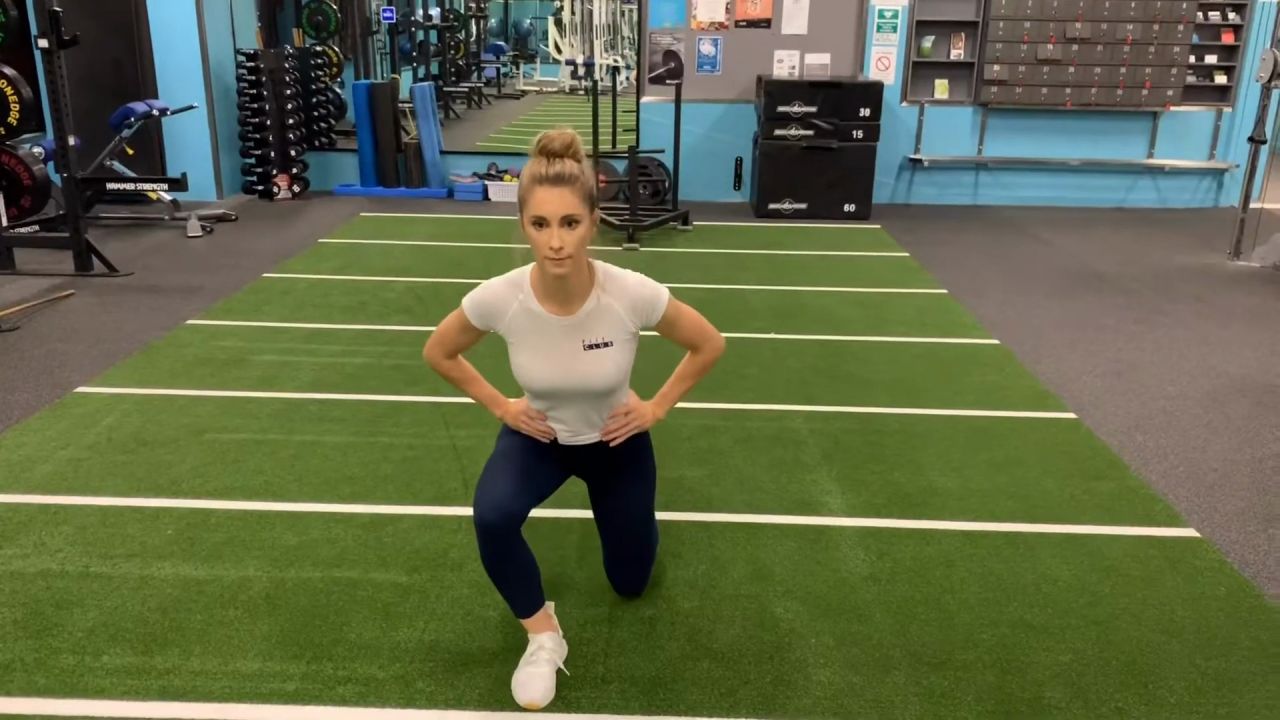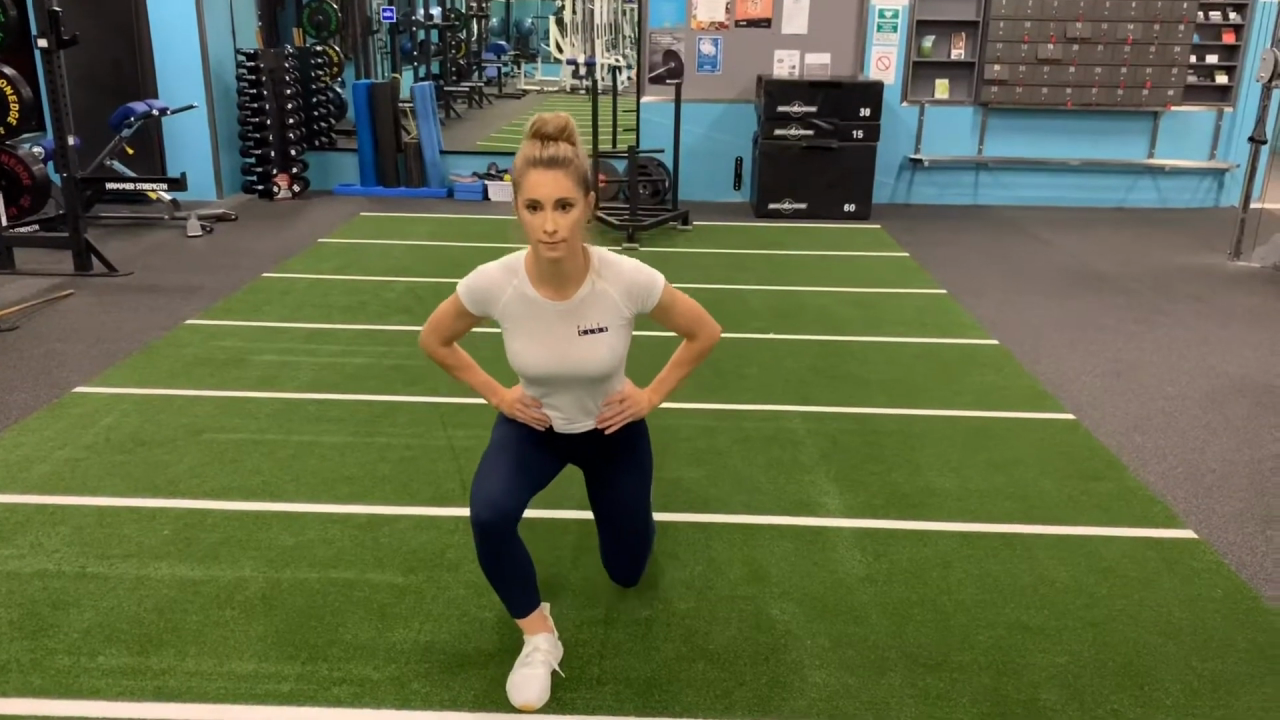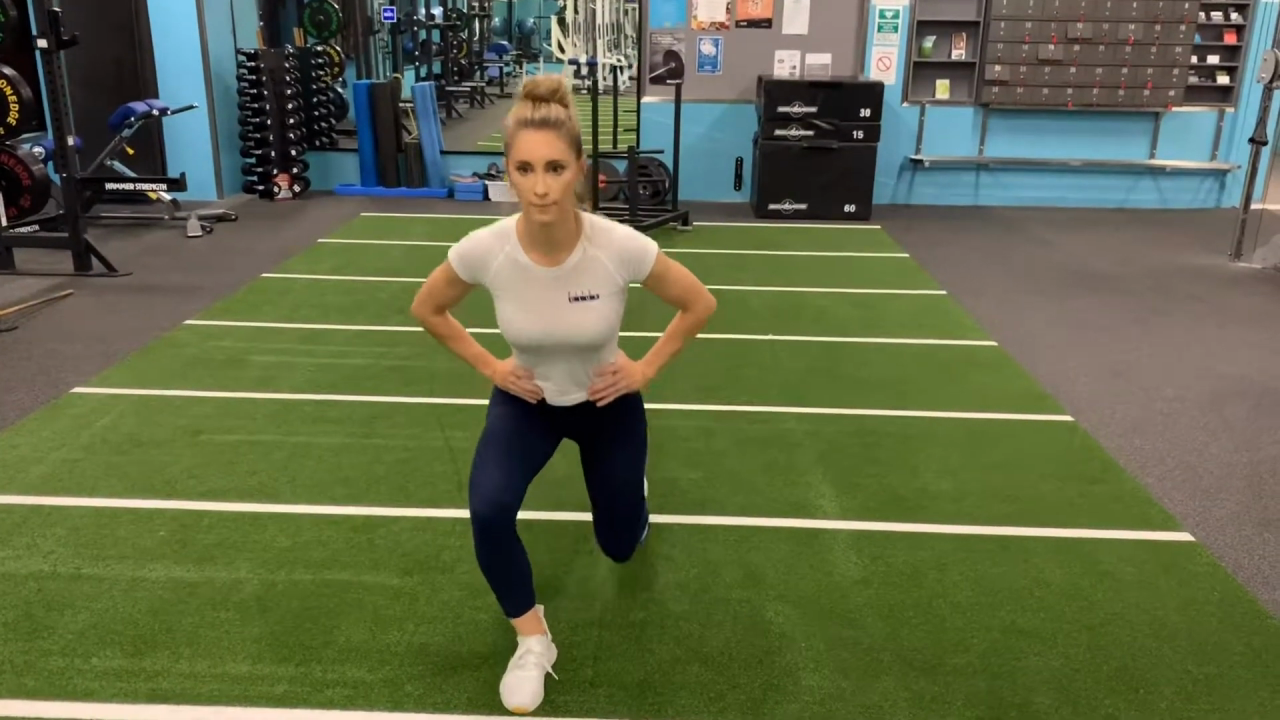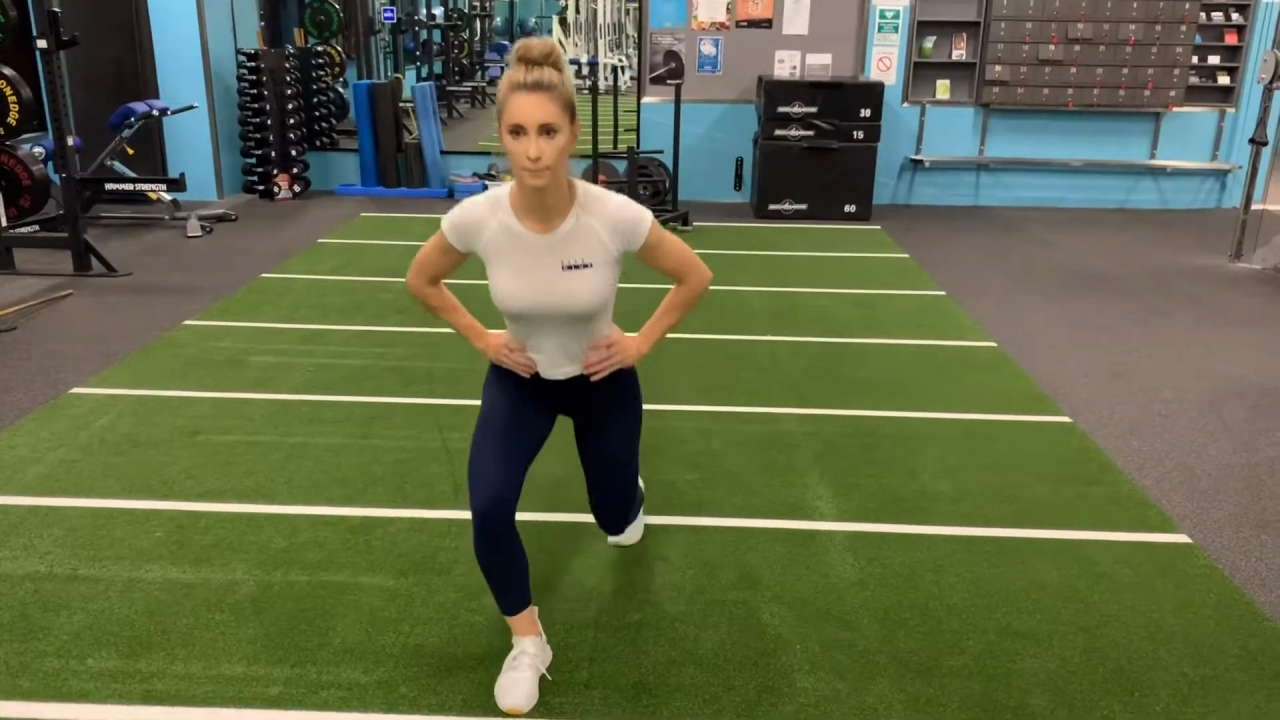
dt=0.1s
person 1, frame 1
left shoulder: (633, 294)
right shoulder: (497, 298)
left elbow: (709, 346)
right elbow: (438, 354)
left wrist: (656, 408)
right wrist: (501, 407)
left hip: (614, 441)
right hip: (538, 438)
left knee: (629, 583)
right knee: (492, 518)
left ankle: (630, 506)
right ankle: (543, 636)
person 1, frame 2
left shoulder: (627, 278)
right shoulder: (492, 281)
left elbow: (705, 333)
right elbow: (435, 339)
left wrist: (652, 395)
right wrist: (496, 394)
left hip: (612, 430)
right hip: (532, 427)
left knee: (625, 571)
right knee: (490, 518)
left ankle: (631, 508)
right ankle: (539, 638)
person 1, frame 3
left shoulder: (620, 246)
right shoulder: (483, 249)
left elbow: (699, 305)
right elbow: (427, 309)
left wrist: (646, 369)
right wrist: (488, 366)
left hip: (605, 404)
right hip: (526, 403)
left knee: (619, 545)
right knee: (488, 513)
left ankle: (629, 487)
right ankle: (533, 641)
person 1, frame 4
left shoulder: (614, 214)
right shoulder: (476, 215)
left elbow: (695, 278)
right elbow: (421, 281)
left wrist: (641, 342)
right wrist: (481, 338)
left hip: (602, 382)
right hip: (518, 383)
left knee: (613, 516)
right knee: (489, 508)
left ankle: (629, 506)
right ankle: (528, 642)
